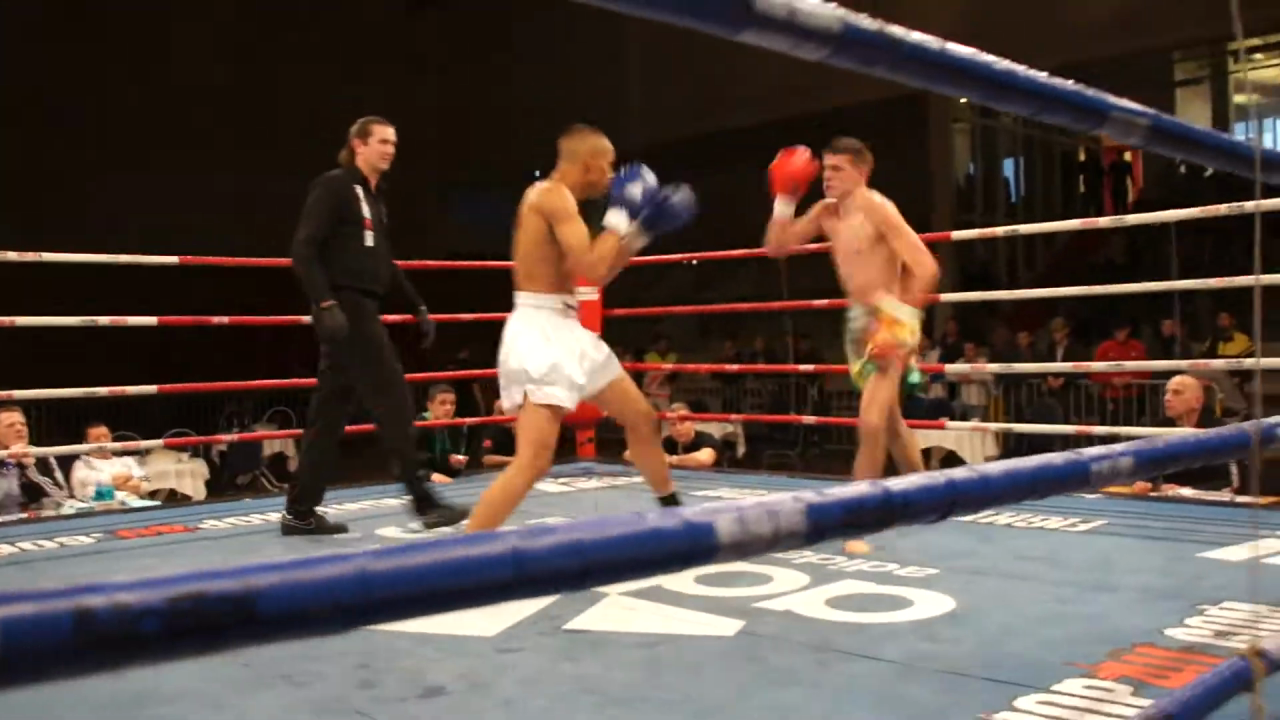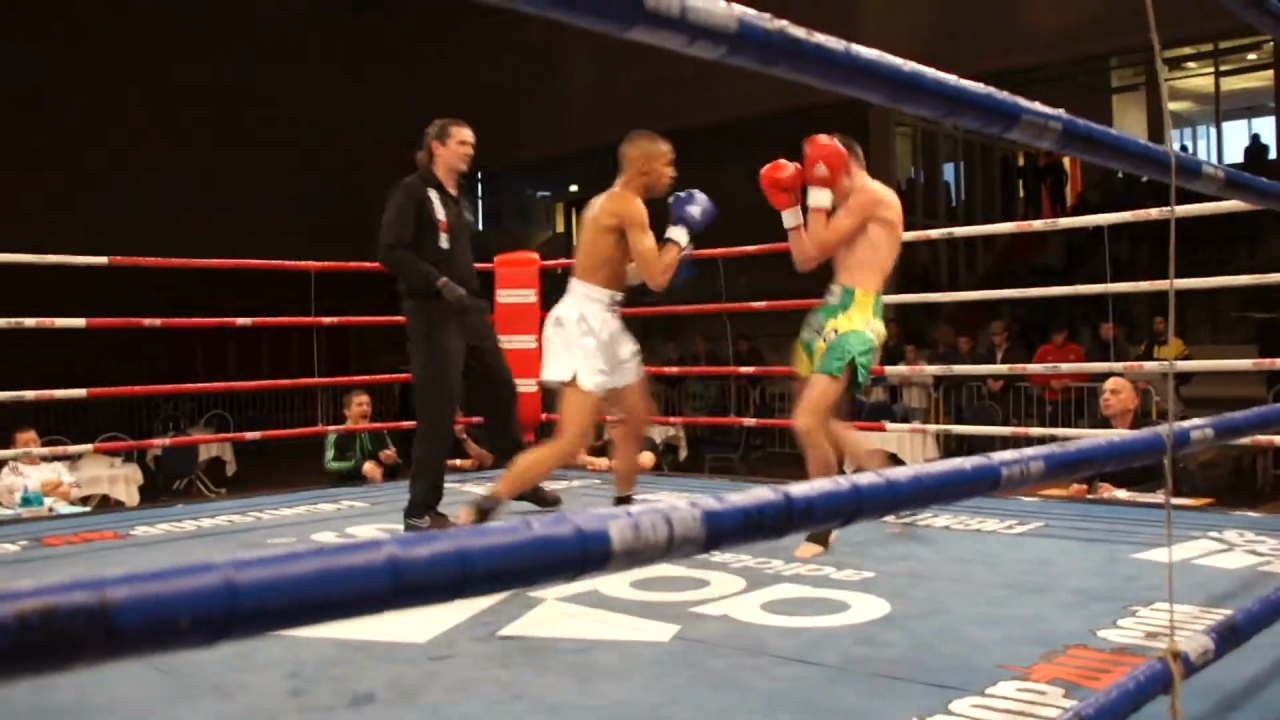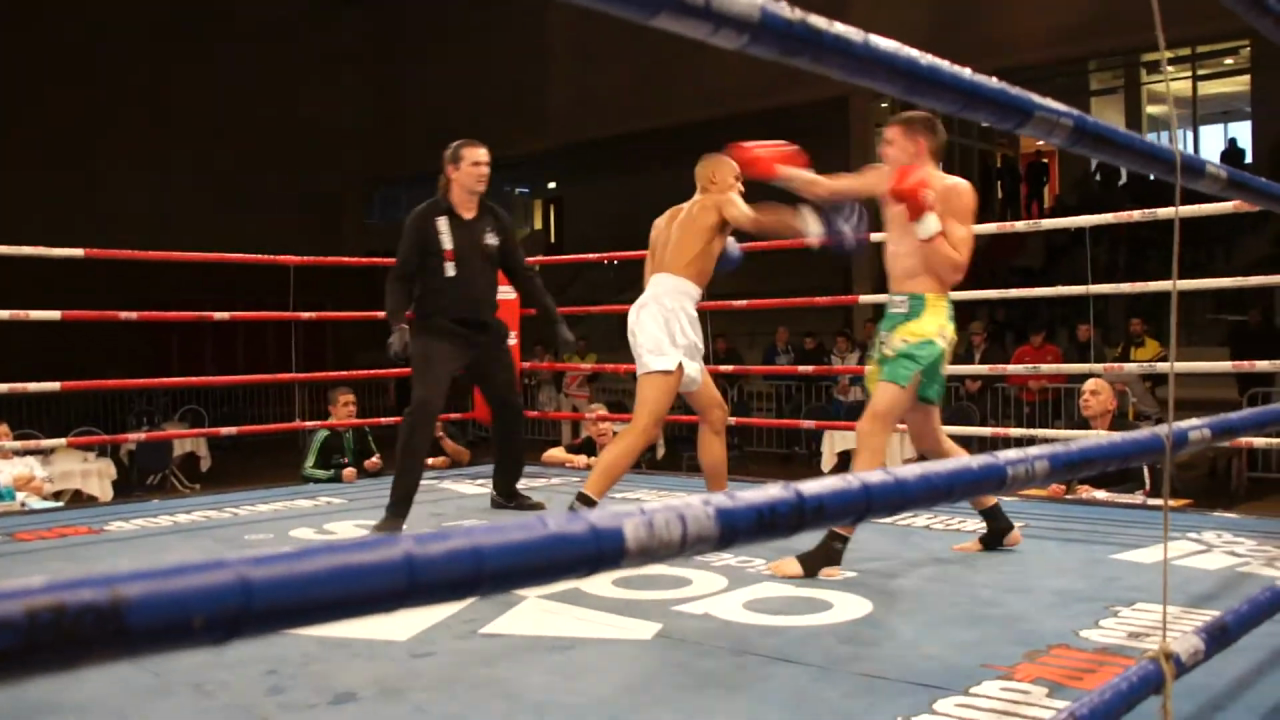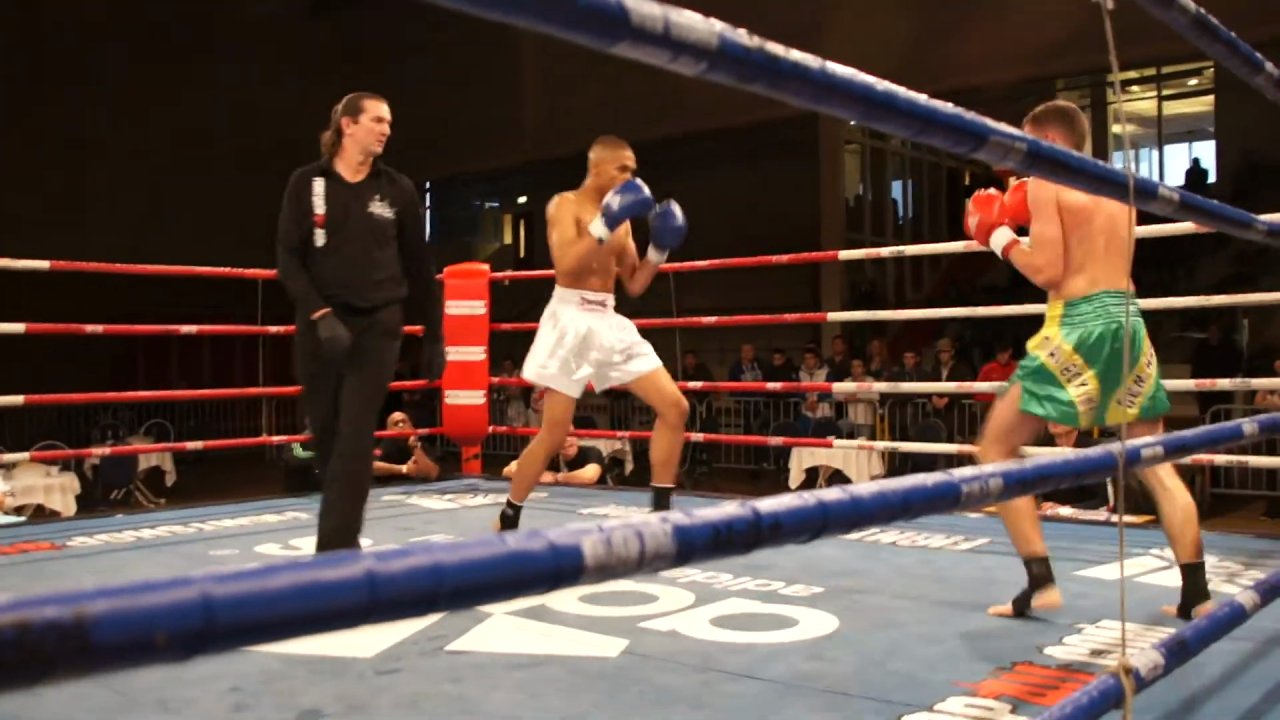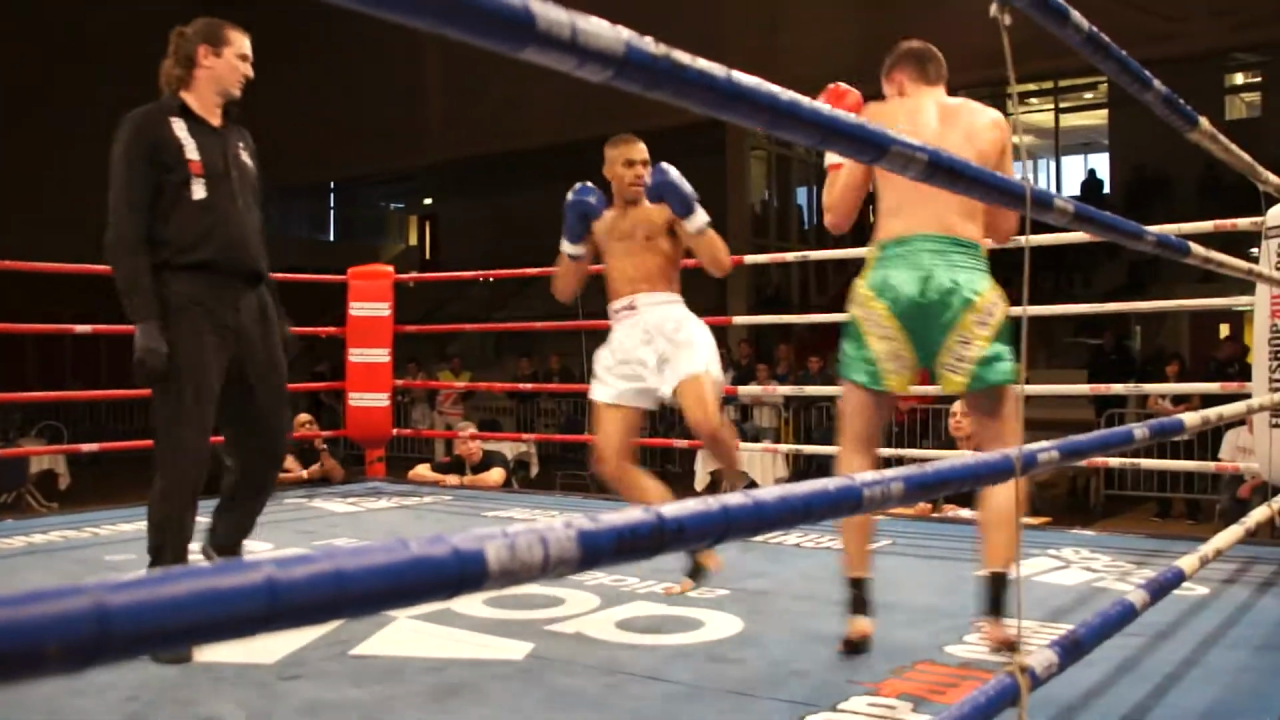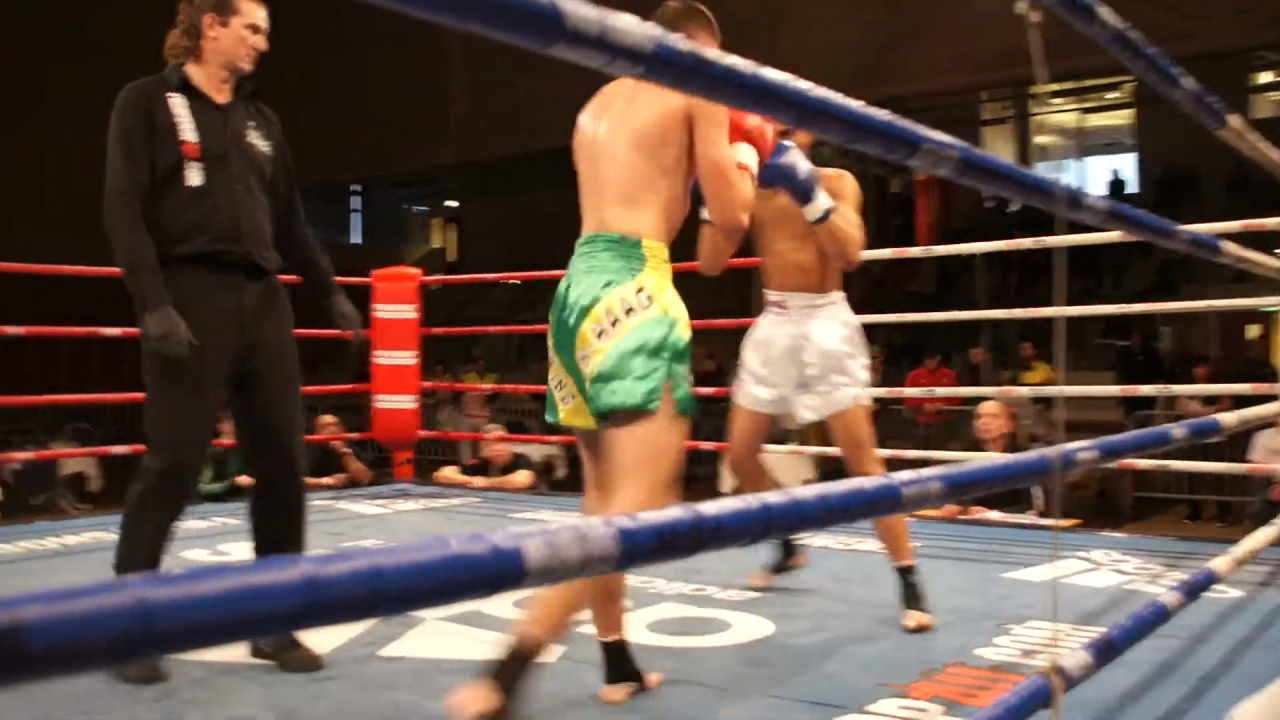
dt=0.7s
person 1, frame 1
left shoulder: (877, 210)
right shoulder: (827, 211)
left elbow: (926, 268)
right elbow: (777, 246)
left wrist: (897, 321)
right wrist: (784, 196)
left hip: (890, 321)
right hip: (861, 321)
left knee: (873, 423)
right knee: (887, 422)
person 1, frame 2
left shoulder: (871, 193)
right shoulder: (847, 200)
left elbow: (816, 248)
right elbow: (804, 261)
left wrist: (821, 186)
right wrist: (789, 201)
left hip: (855, 315)
right hip: (834, 310)
left knee: (808, 423)
right knee: (821, 425)
left ankle: (820, 525)
person 1, frame 3
left shoulder: (957, 192)
right shoulder: (889, 180)
left elbow: (954, 273)
right elbow: (827, 189)
left wrist: (924, 218)
right wrist: (778, 170)
left hip: (927, 319)
right hip: (897, 317)
left knee: (872, 431)
right knee: (927, 439)
left ankle: (829, 552)
right ankle: (1000, 526)
person 1, frame 4
left shoulder: (1044, 184)
left elbow: (1047, 274)
left wrist: (1000, 236)
left hip: (1074, 329)
right hip: (1125, 324)
left knee: (994, 449)
right knee: (1156, 466)
left ankle: (1040, 580)
right ankle: (1195, 590)
person 1, frame 5
left shoulder: (878, 119)
right shoulder: (991, 121)
left elbow: (837, 220)
right elbow: (1003, 231)
left wrist: (838, 147)
left hip: (888, 283)
right hip: (967, 283)
left knee: (857, 450)
right knee: (1000, 452)
left ankle: (858, 605)
right ankle: (997, 608)
person 1, frame 6
left shoulder: (598, 106)
right shoulder: (695, 94)
right elbow: (732, 215)
right wrist: (745, 153)
left hip: (581, 285)
right hip: (631, 289)
left knee: (608, 494)
right knee: (638, 503)
person 2, frame 1
left shoulder: (378, 195)
right shoulder: (335, 187)
left elbow: (383, 264)
right elbow: (305, 249)
left wrist: (418, 307)
right wrist: (326, 304)
left hip: (361, 308)
right hip: (346, 308)
left knee: (329, 411)
right knee: (393, 401)
left ankle: (300, 510)
right ankle: (423, 502)
person 2, frame 2
left shoulder: (462, 197)
right shoulder: (412, 191)
right elbow: (391, 251)
right wrist: (438, 282)
left hip: (469, 311)
right hip: (431, 310)
left knee: (501, 395)
right knee: (440, 406)
left ankle: (523, 483)
right ankle: (421, 510)
person 2, frame 3
left shoulder: (496, 220)
right shoulder: (426, 219)
left elbow: (521, 275)
right elbow: (401, 279)
left wrist: (556, 322)
right wrist: (399, 325)
left hip: (485, 331)
right hip: (438, 331)
left knee: (511, 411)
right knee: (424, 406)
left ankle: (505, 490)
right ankle: (396, 511)
person 2, frame 4
left shoulder: (399, 191)
right shoulder: (306, 183)
left elbow: (419, 268)
right elbow: (289, 260)
left wrist: (432, 337)
right wrist: (320, 314)
left hip: (377, 327)
right hip: (322, 326)
left knee: (354, 438)
right knee: (325, 437)
left ankle: (334, 552)
right ankle: (340, 537)
person 2, frame 5
left shoulder: (240, 140)
right shoulder: (150, 127)
right elbow: (125, 229)
left wrist: (275, 307)
right wrist: (144, 320)
left hip: (249, 304)
right hip: (188, 302)
left knee: (264, 443)
right knee: (186, 454)
left ankle: (225, 543)
person 2, frame 6
left shoulder: (260, 120)
right shoulder: (147, 102)
left elbow: (288, 218)
right elbow: (122, 211)
left wrist: (330, 289)
right wrist: (154, 304)
left hip: (260, 297)
right hip: (188, 294)
left knee: (281, 457)
right knee: (174, 456)
person 3, frame 1
left shoulder: (560, 200)
right shoulder: (553, 197)
left elbow: (605, 272)
right elbow: (592, 268)
left wrist: (645, 226)
right wrist: (623, 213)
left hip: (566, 329)
right hip: (537, 330)
left knee: (642, 418)
right knee: (533, 460)
left ankle: (673, 513)
person 3, frame 2
left shoulder: (610, 202)
right shoulder: (630, 206)
right elbow: (657, 279)
right wrist: (682, 229)
left hip: (598, 319)
right hip: (586, 320)
left knee: (637, 420)
right knee: (572, 442)
left ankle: (625, 508)
right ankle: (482, 511)
person 3, frame 3
left shoulder: (665, 218)
right shoulder: (718, 204)
right elbow: (755, 218)
left wrist: (711, 261)
right wrist: (818, 224)
left hip: (664, 311)
right hip: (666, 313)
left knee: (715, 413)
right knee: (645, 428)
right ankle: (578, 511)
person 3, frame 4
left shoulder: (617, 214)
right shoulder: (564, 205)
left elbow: (635, 284)
right elbow: (566, 265)
left wrist: (660, 246)
right wrist: (606, 222)
left hip: (610, 322)
right hip: (569, 322)
left knee: (674, 406)
right knee: (554, 434)
left ankle: (662, 509)
right ankle: (508, 519)
person 3, frame 5
left shoulder: (667, 209)
right shoulder: (597, 222)
left elbow: (721, 265)
right elbow: (564, 292)
left wrist: (689, 209)
right wrist: (573, 235)
left hip: (673, 325)
right hip: (625, 336)
left knee: (707, 423)
right knee: (611, 461)
left ankle: (738, 491)
person 3, frame 6
left shoulder: (836, 182)
right shoulder: (755, 188)
left elbow: (851, 252)
right elbow: (711, 261)
left wrist: (809, 191)
left hip: (825, 327)
right hip: (773, 327)
left knee: (862, 462)
right knee: (741, 454)
left ankle: (910, 585)
right ankle: (788, 545)
